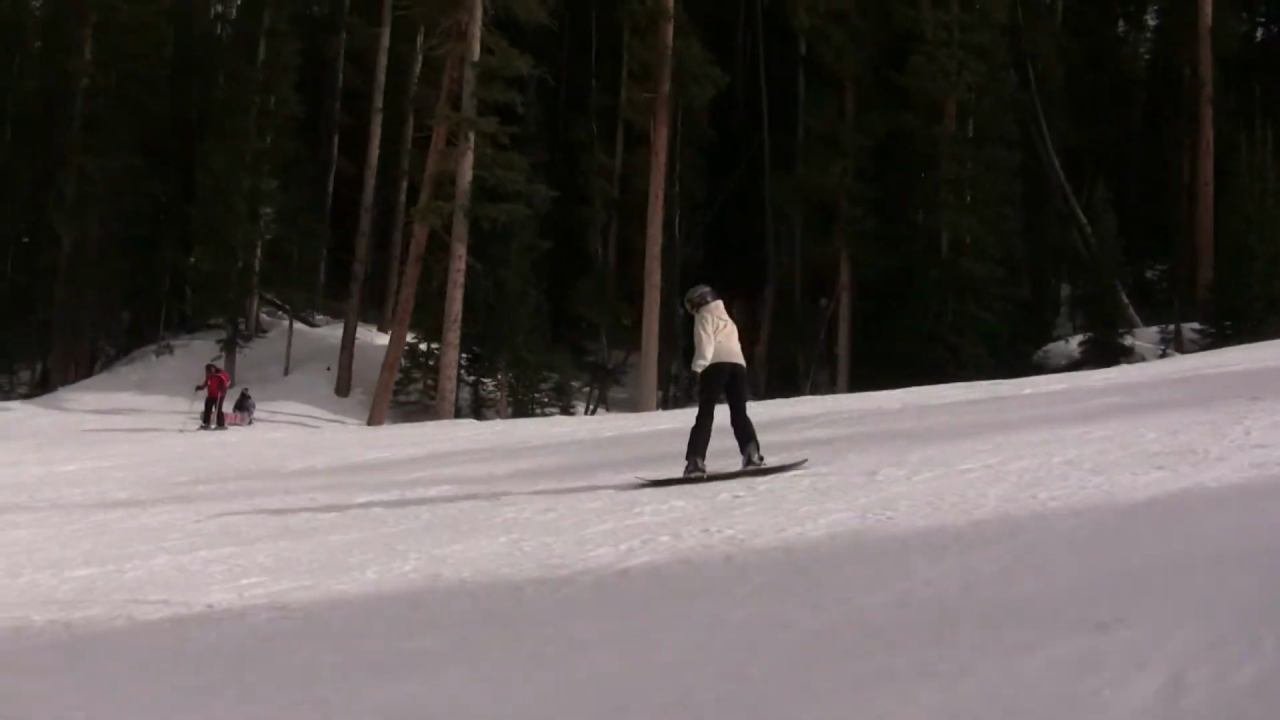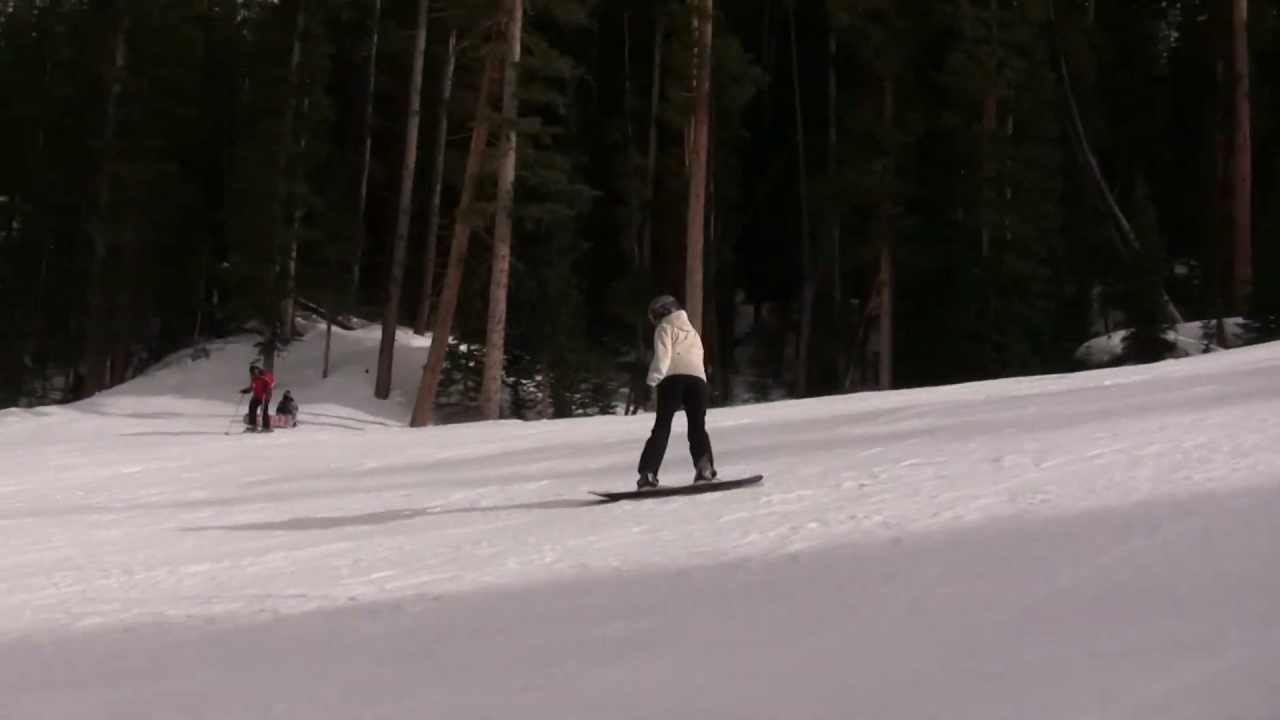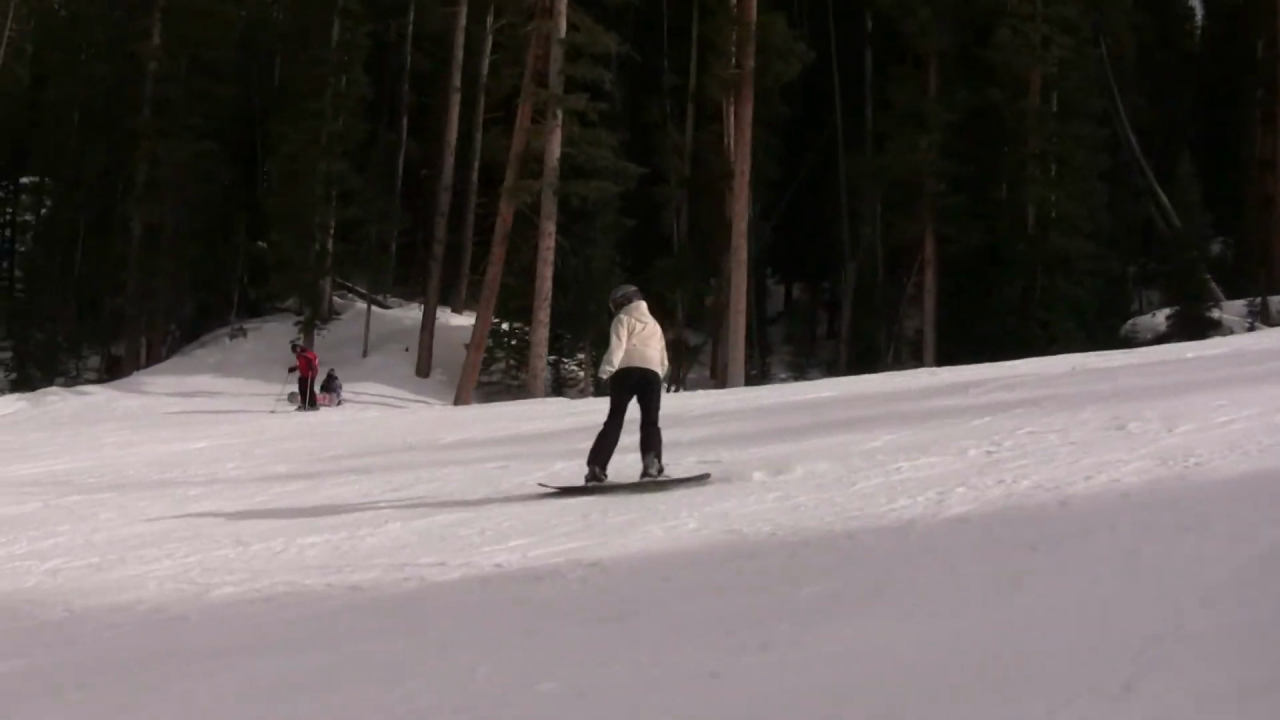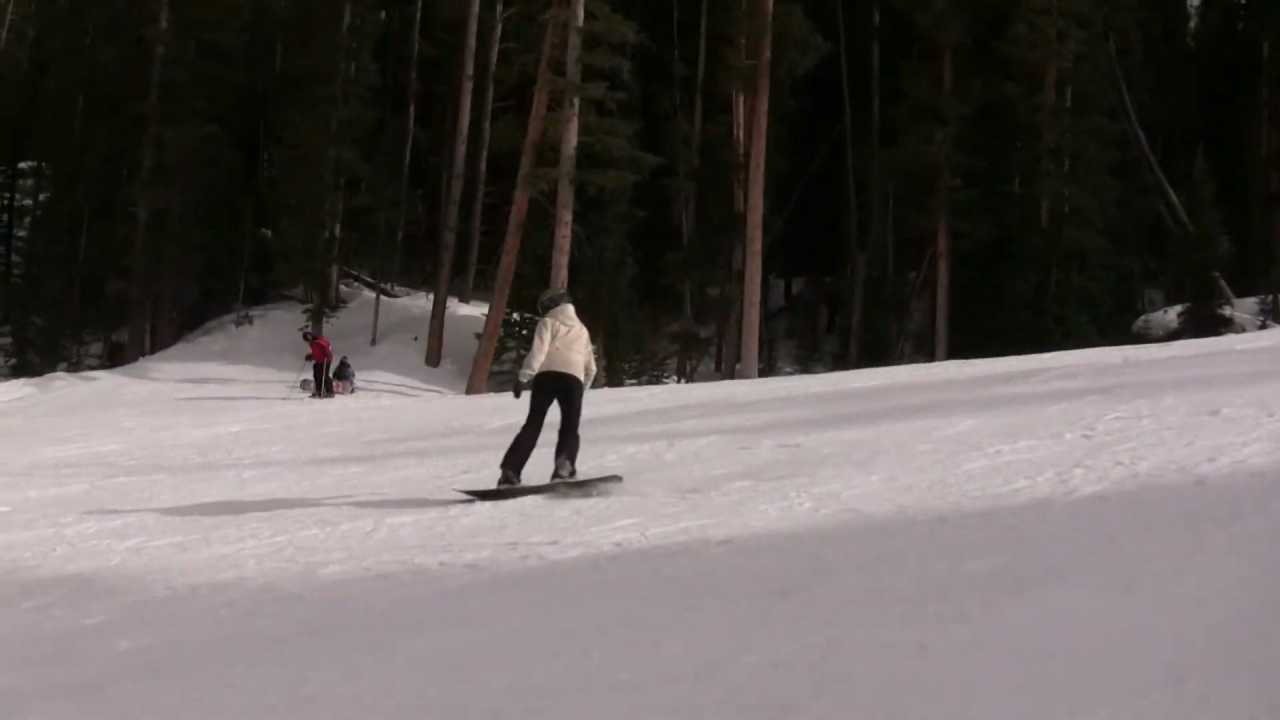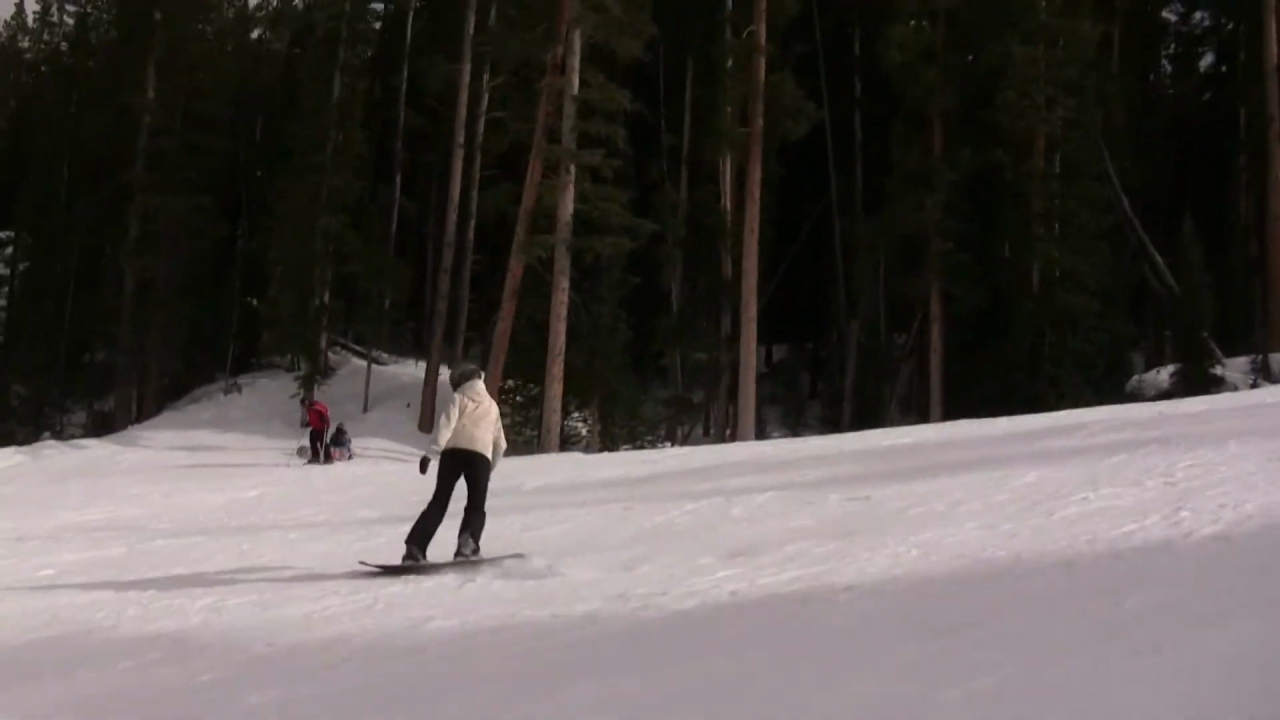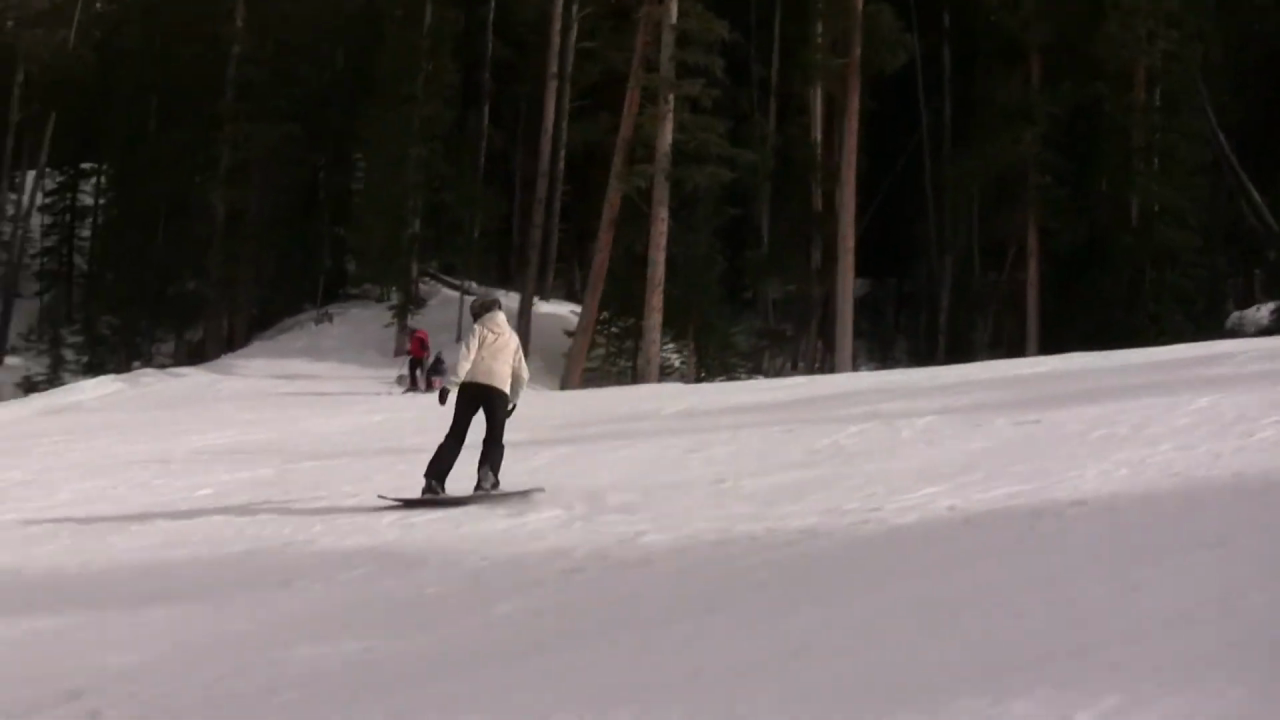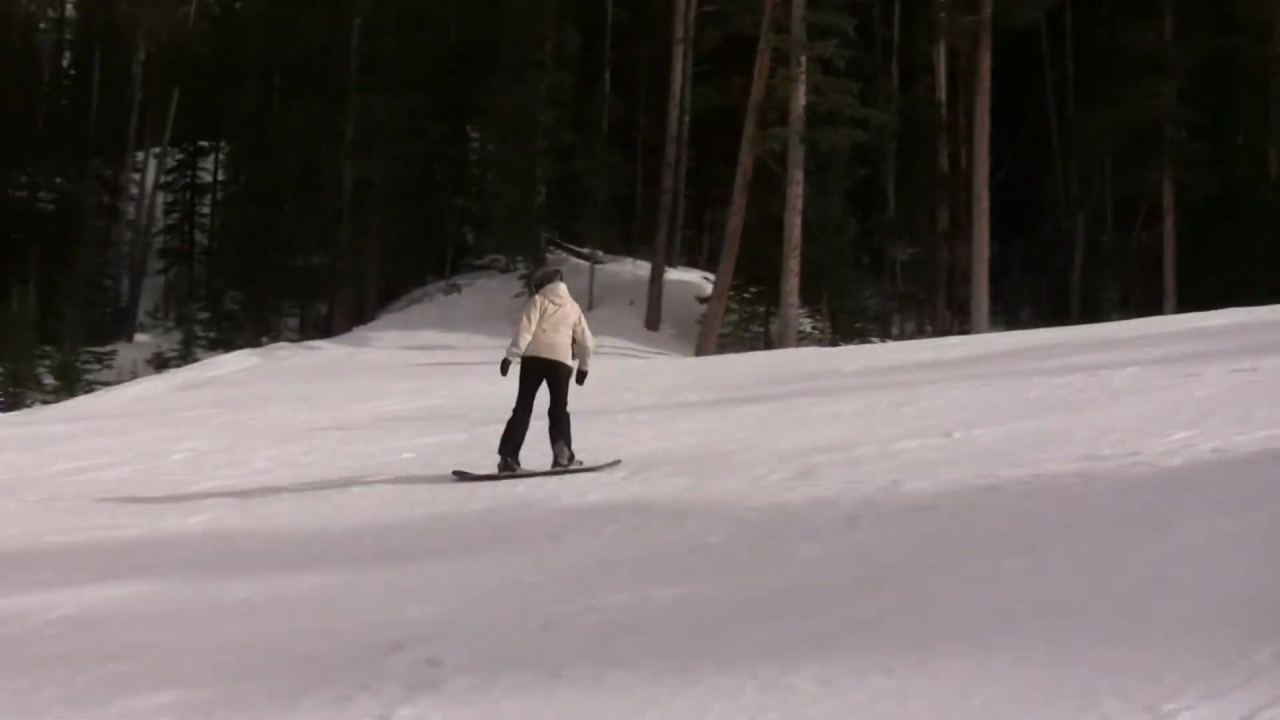
dt=0.2s
person 1, frame 1
left shoulder: (705, 316)
right shoulder: (728, 320)
left elbow: (705, 343)
left wrist: (697, 367)
left hip: (715, 366)
right hip: (738, 366)
left knee: (704, 416)
right knee: (739, 415)
left ankle: (695, 461)
right ankle: (751, 453)
person 1, frame 2
left shoulder: (665, 328)
right shoulder: (693, 332)
left elbow: (662, 356)
left wrist: (651, 381)
right wrist: (684, 397)
left hip: (672, 378)
right hip: (697, 380)
left knee: (661, 429)
right knee: (697, 429)
left ankle: (648, 474)
right ankle: (704, 468)
person 1, frame 3
left shoulder: (623, 319)
right shoulder: (655, 324)
left elbow: (616, 348)
right elbow: (664, 362)
left wrist: (603, 373)
right wrist: (655, 385)
left hip: (626, 371)
right hip: (652, 373)
left knee: (613, 422)
right knee: (650, 423)
left ankle: (596, 468)
right ankle: (651, 464)
person 1, frame 4
left shoulder: (549, 322)
right shoulder: (582, 328)
left elbow: (538, 351)
right elbow: (591, 367)
left wrist: (523, 377)
right wrist: (581, 389)
left hip: (547, 375)
right hip: (573, 379)
left knee: (532, 426)
right knee: (570, 429)
left ankle: (510, 472)
right ankle: (564, 466)
person 1, frame 5
left shoulder: (459, 398)
right shoulder: (492, 405)
left elbow: (445, 427)
right elbow: (500, 443)
left wrist: (430, 453)
right wrist: (491, 469)
left hip: (454, 451)
right hip: (480, 456)
left knee: (438, 502)
right knee: (476, 507)
left ankle: (414, 548)
right ankle: (467, 544)
person 1, frame 6
left shoulder: (478, 329)
right shoulder: (511, 336)
left elbow: (464, 358)
right elbow: (522, 373)
left wrist: (448, 384)
right wrist: (514, 399)
left hip: (471, 385)
right hip: (497, 389)
left knee: (455, 435)
right knee: (494, 439)
left ankle: (433, 481)
right ankle: (487, 477)
person 1, frame 7
left shoulder: (539, 300)
right shoulder: (572, 306)
left elbow: (525, 330)
right elbow: (586, 342)
left wrist: (510, 356)
right wrist: (583, 366)
left hip: (534, 357)
right hip: (560, 361)
left knee: (522, 408)
right knee: (559, 410)
left ankle: (508, 458)
right ankle: (562, 453)
